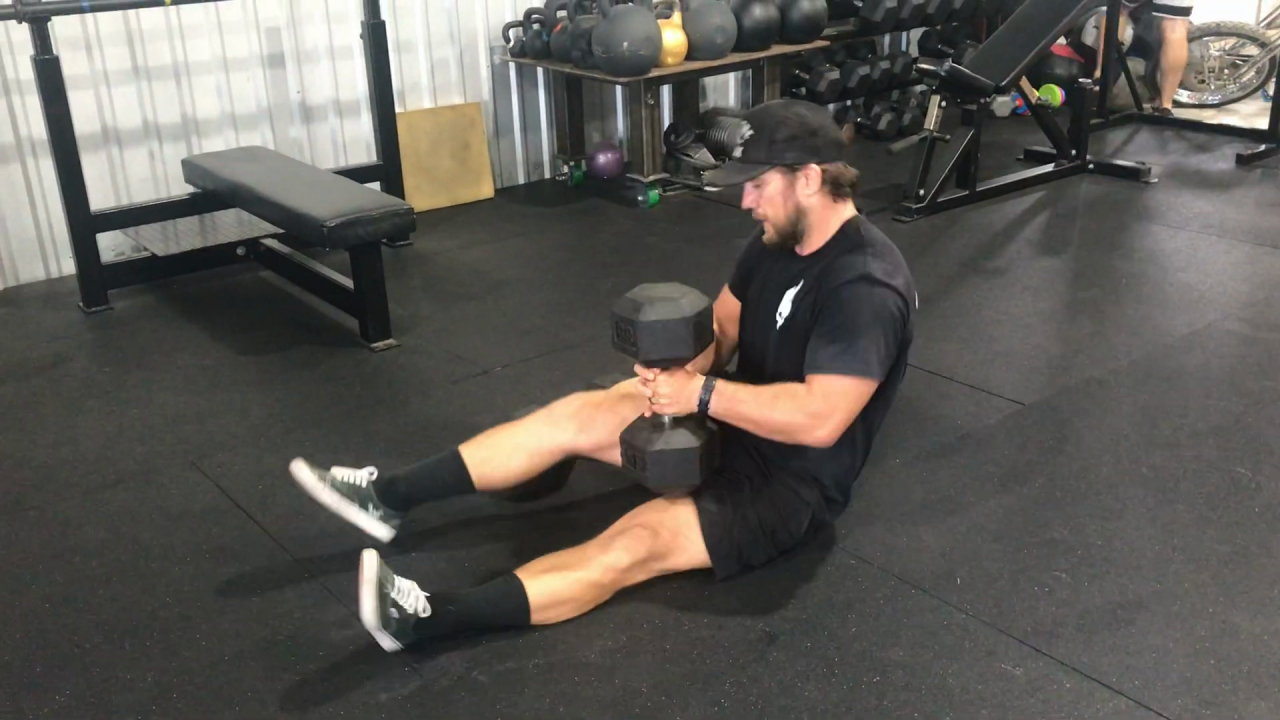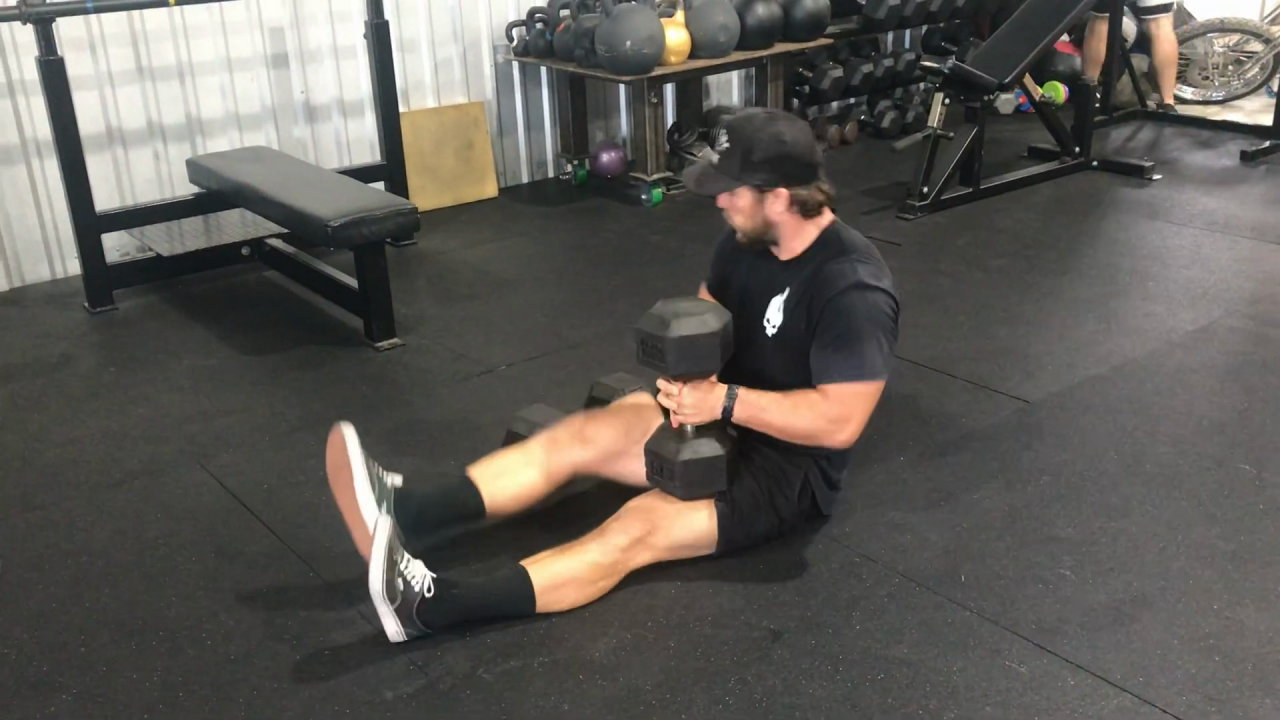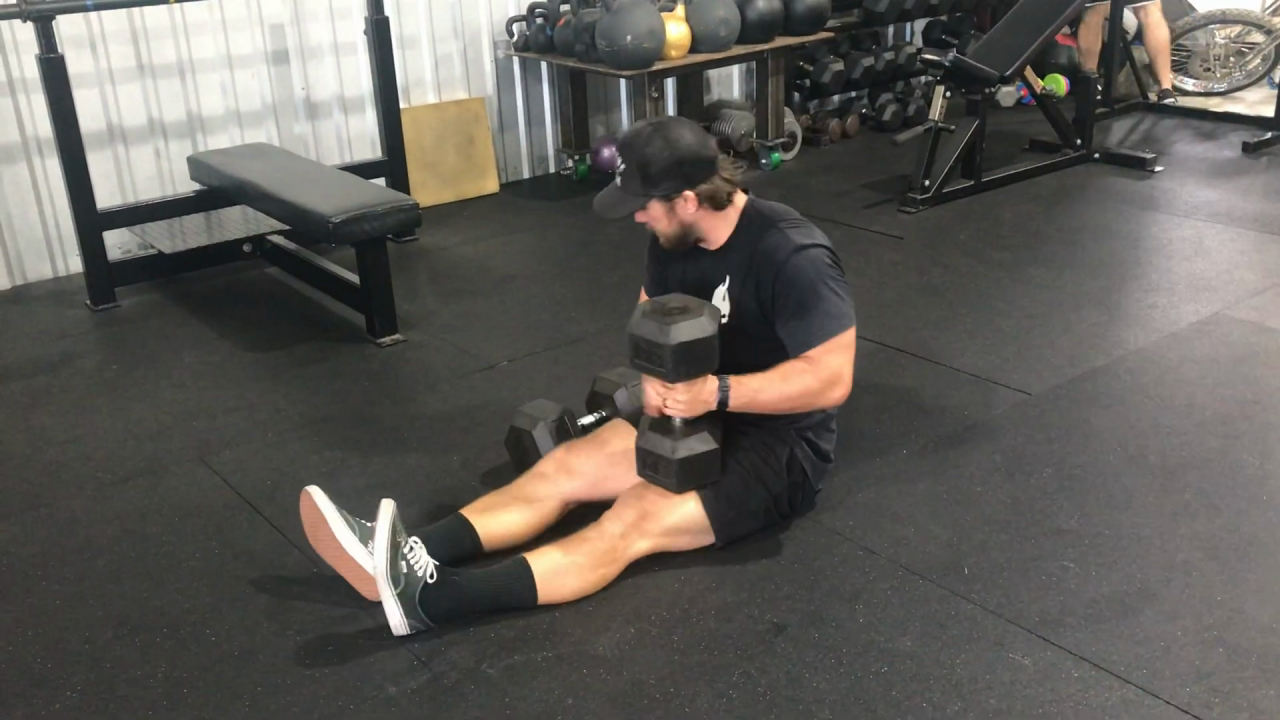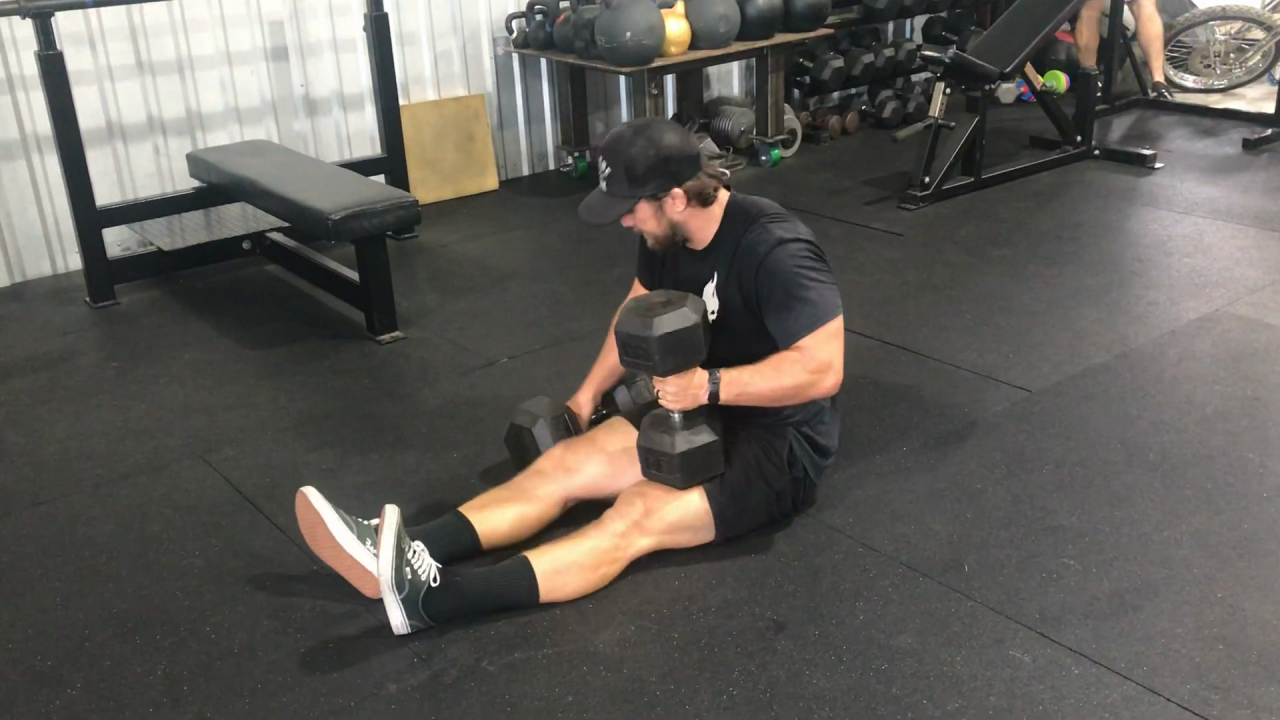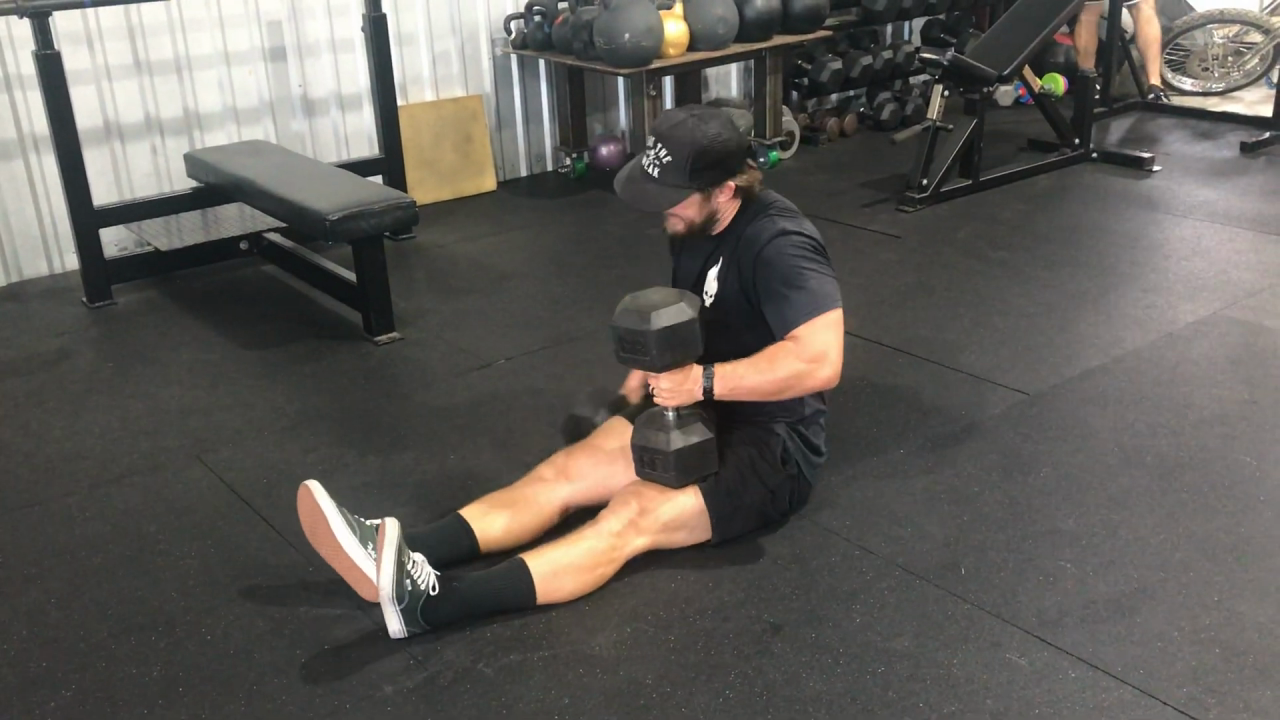
dt=0.4s
person 1, frame 1
left shoulder: (865, 285)
right shoulder: (778, 239)
left elbow: (818, 419)
right elbow: (727, 322)
left wrist: (703, 394)
right wrist: (695, 364)
left hip: (794, 482)
right hip: (735, 424)
left knee: (633, 546)
right knee: (573, 416)
left ankle: (423, 617)
right ankle: (386, 496)
person 1, frame 2
left shoulder: (854, 289)
right shoulder: (749, 237)
left elbow: (841, 422)
left wrist: (725, 400)
right wrist: (693, 376)
left hip: (791, 464)
right hip: (724, 416)
left knee: (639, 529)
right knee: (578, 436)
left ankle: (427, 606)
right ankle: (403, 511)
person 1, frame 3
left shoulder: (793, 256)
right shoulder: (677, 237)
left elbow: (831, 379)
left wrist: (718, 391)
right wrist: (660, 373)
left hip: (780, 445)
right hip: (701, 413)
left knee: (637, 519)
right knee: (564, 467)
left ankle: (431, 598)
right ankle: (408, 560)
person 1, frame 4
left shoulder: (776, 251)
right shoulder: (670, 233)
left elbow: (822, 369)
left wrist: (710, 385)
right wrist: (590, 391)
left hip: (779, 443)
right hip: (703, 411)
left knee: (639, 516)
right knee: (561, 464)
left ankle: (433, 598)
right ankle: (399, 554)
person 1, frame 5
left shoulder: (778, 243)
right shoulder: (697, 222)
left elbow: (820, 362)
left wrist: (703, 380)
right wrist: (646, 377)
left hip: (772, 443)
right hip: (700, 411)
left knee: (633, 516)
right knee: (562, 472)
left ankle: (432, 601)
right ankle: (406, 559)
